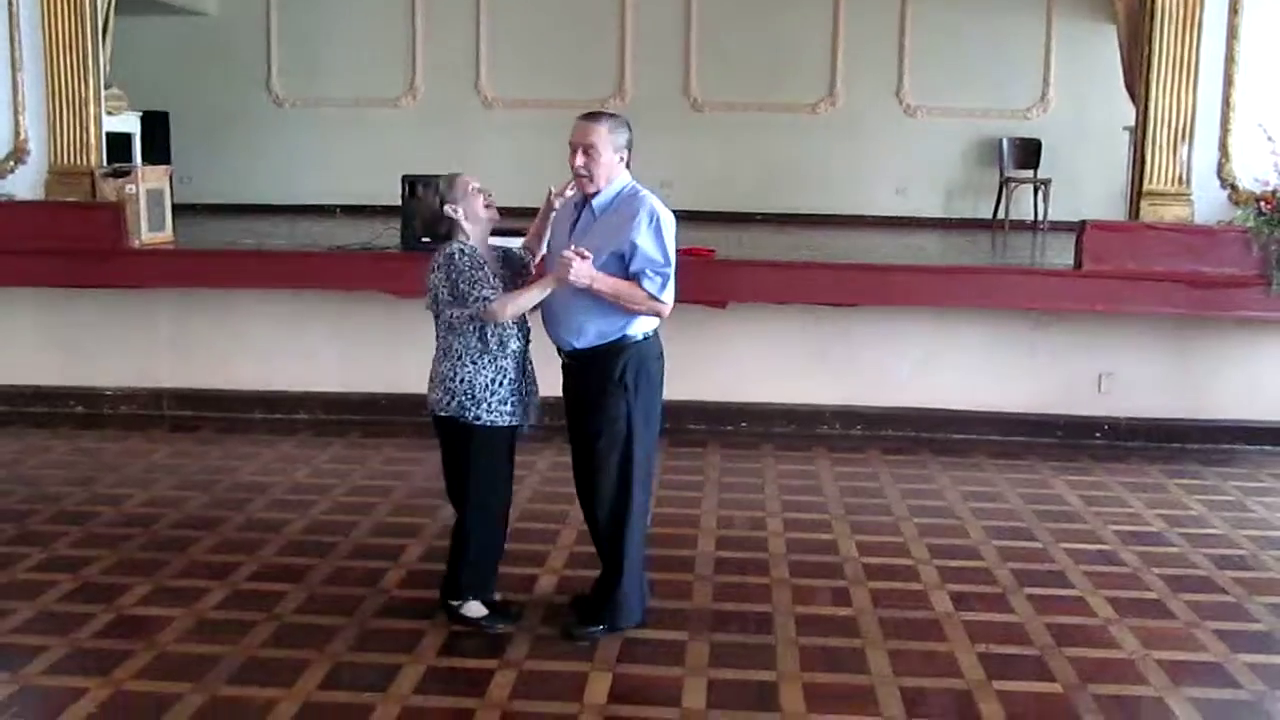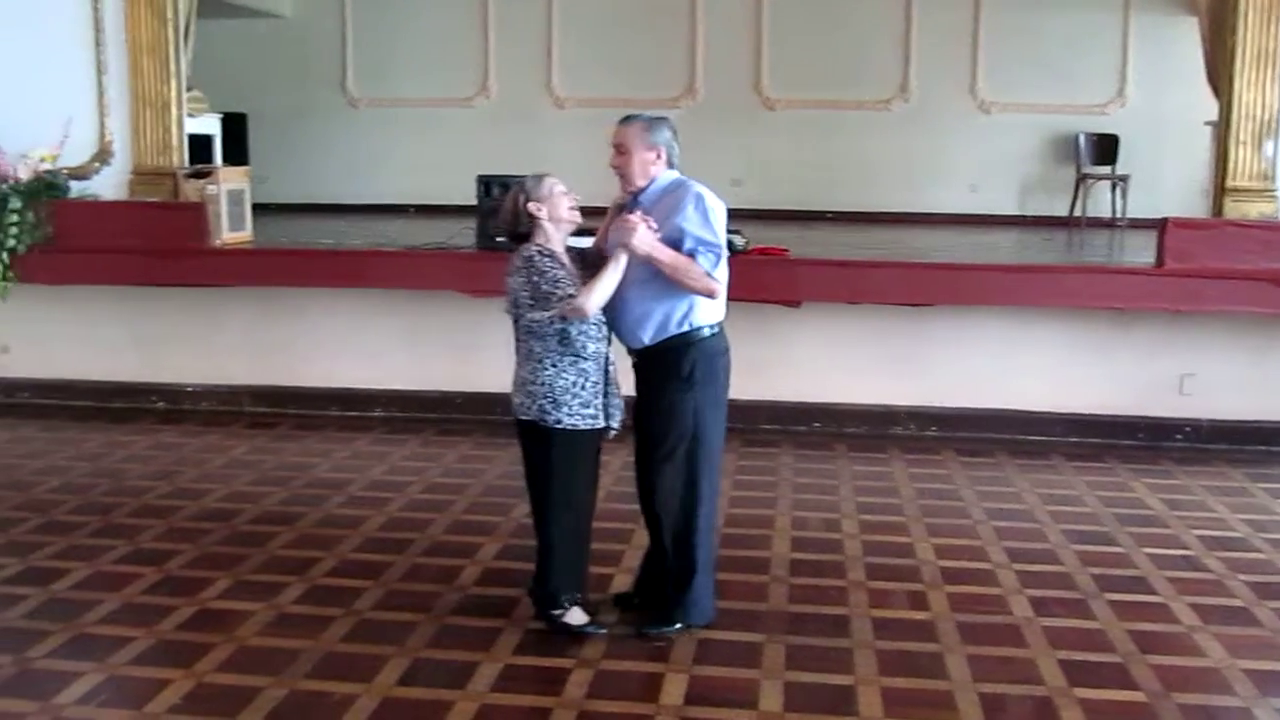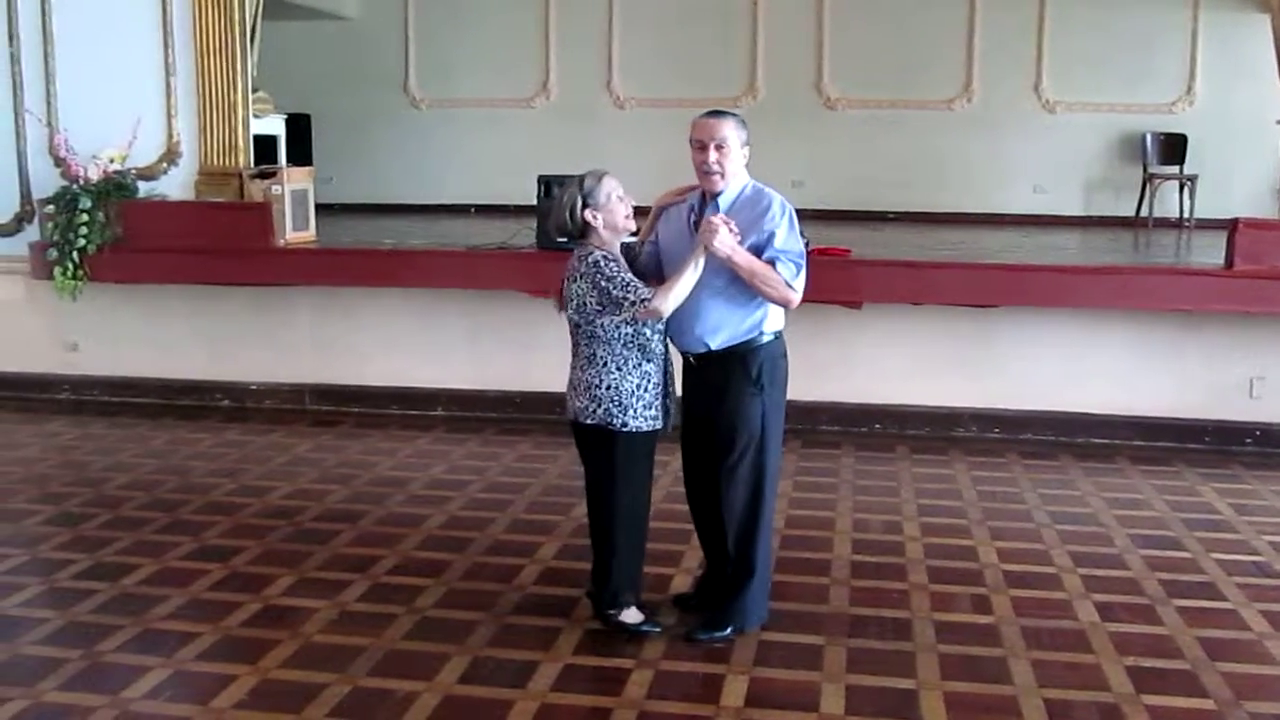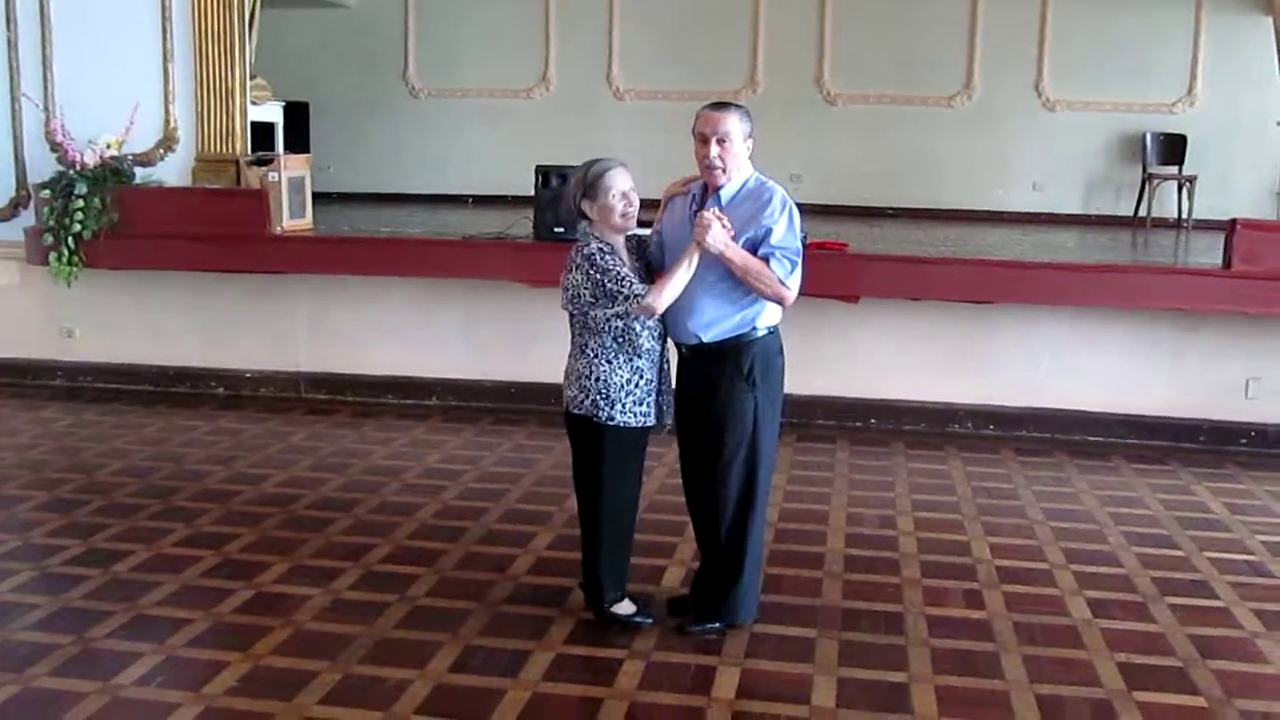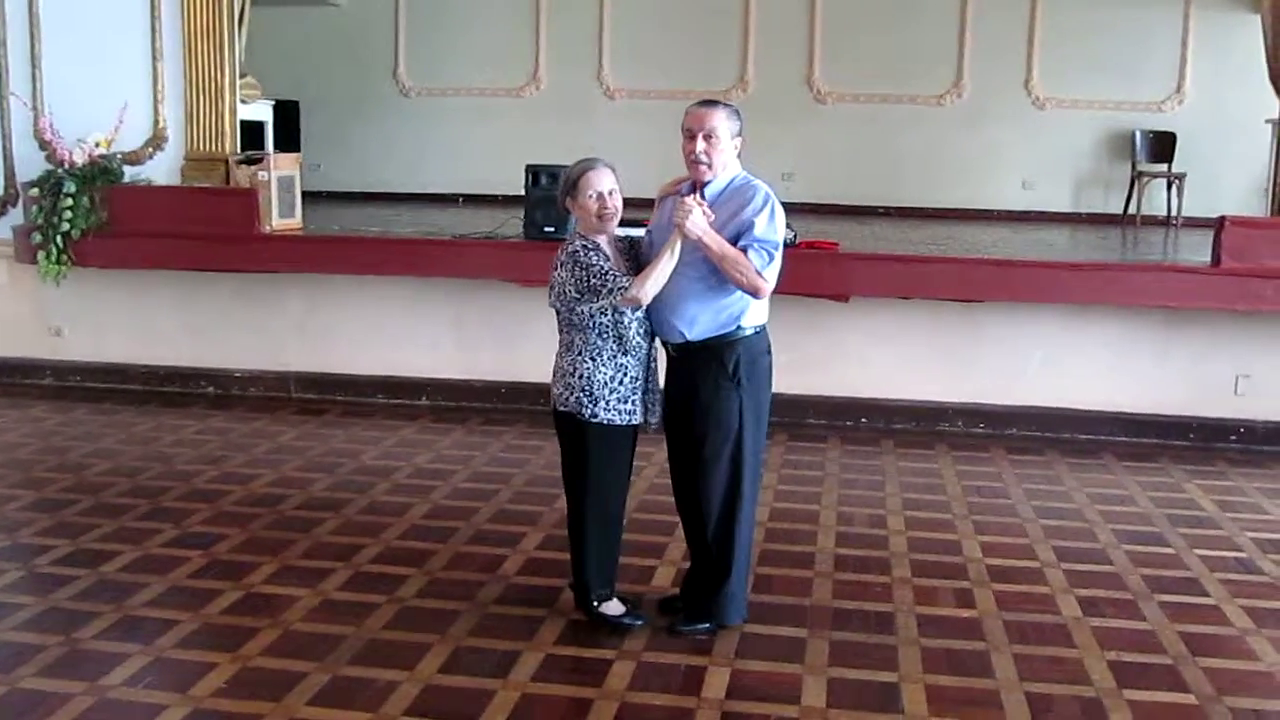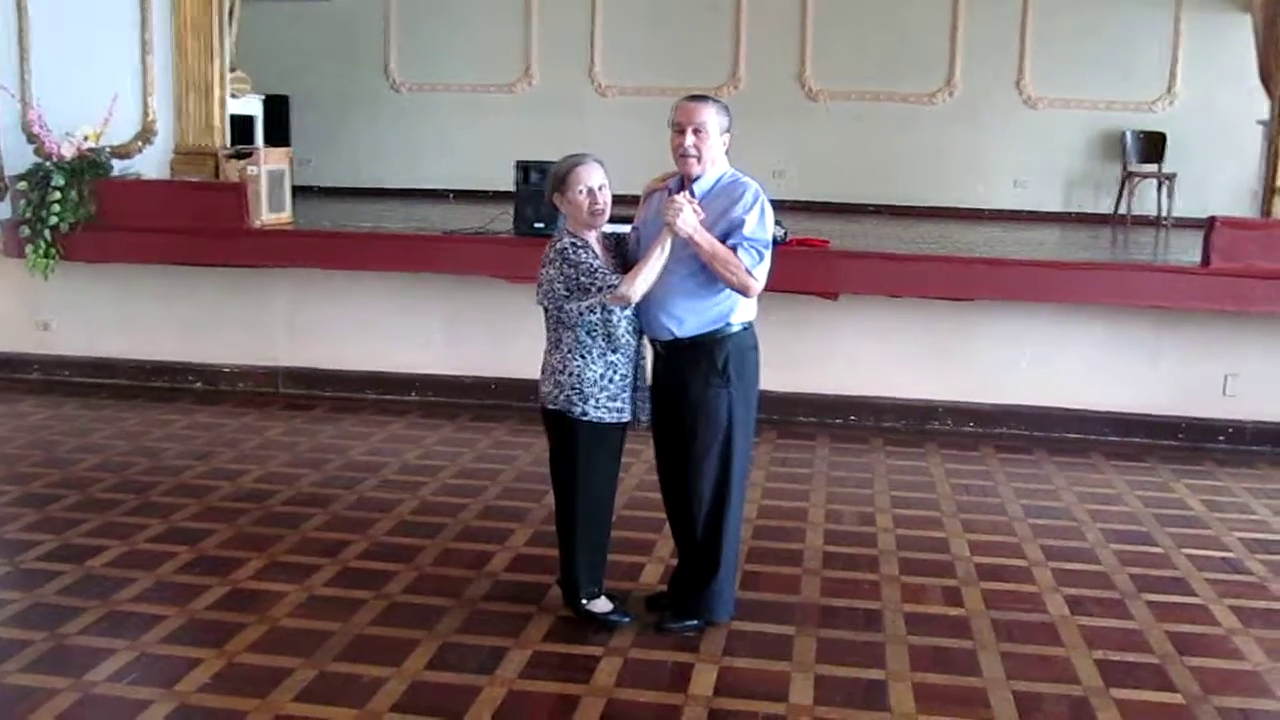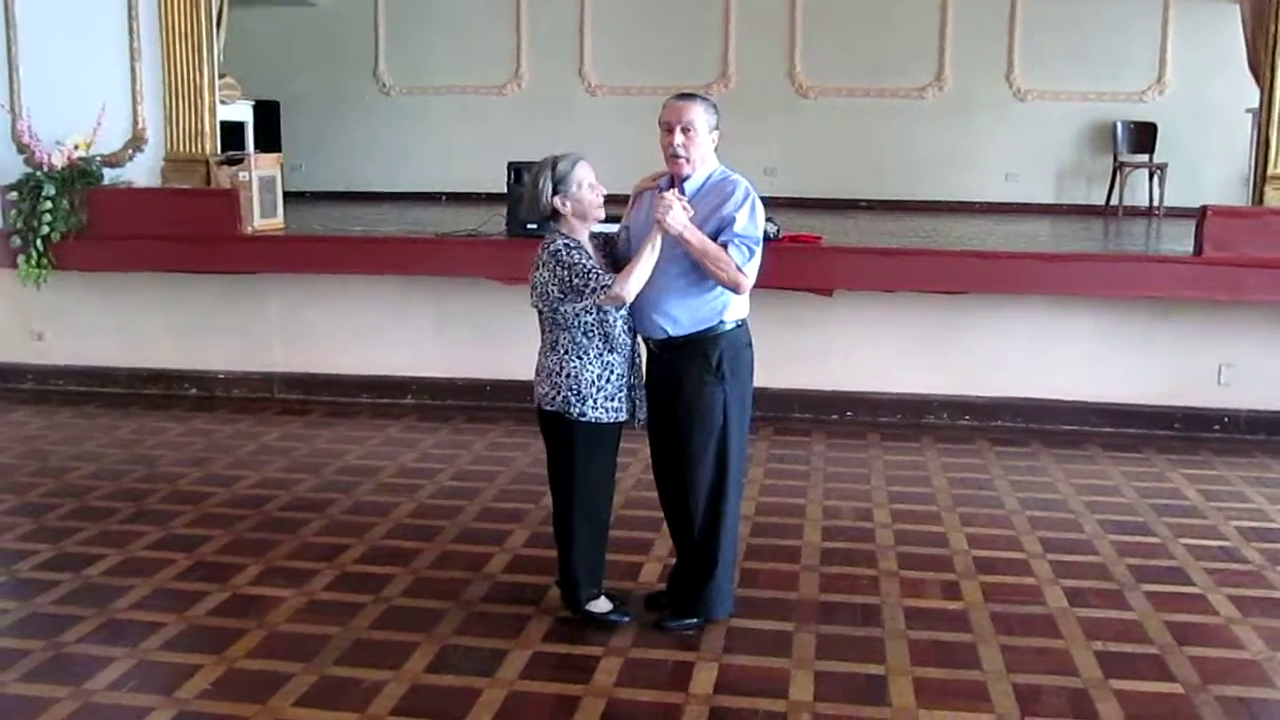
dt=0.7s
person 1, frame 1
left shoulder: (644, 213)
right shoulder: (570, 210)
left elbow: (660, 301)
left wrist: (592, 279)
left hip: (624, 363)
right hip: (579, 361)
left knee: (617, 485)
right knee: (590, 481)
left ankle: (619, 603)
right ankle: (612, 583)
person 1, frame 2
left shoulder: (692, 200)
right shoulder: (627, 211)
left elbow: (712, 283)
left wrist: (649, 248)
left hip: (690, 357)
right hip: (652, 358)
left knee: (683, 479)
right knee: (655, 476)
left ankle: (687, 601)
right ankle: (656, 583)
person 1, frame 3
left shoulder: (770, 208)
right shoulder: (675, 214)
left elbow: (790, 293)
right elbow: (641, 274)
left wrist: (731, 251)
left hip: (750, 364)
right hip: (697, 365)
left knee: (743, 485)
right knee: (701, 480)
left ankle: (740, 605)
right ankle: (715, 582)
person 1, frame 4
left shoulder: (771, 203)
right shoulder: (679, 203)
left elbow: (784, 290)
right elbow: (651, 268)
left wrist: (722, 248)
left hip: (744, 361)
right hip: (692, 359)
left knee: (737, 483)
right knee: (699, 479)
left ankle: (731, 602)
right ankle: (708, 586)
person 1, frame 5
left shoulder: (756, 200)
right shoulder: (672, 200)
left elbow: (759, 281)
left wrist: (702, 234)
left hip: (731, 358)
right hip: (681, 357)
left knee: (725, 483)
right knee: (689, 480)
left ankle: (720, 603)
right ankle: (698, 585)
person 1, frame 6
left shoulder: (744, 197)
right shoulder: (658, 196)
left elbow: (749, 282)
right elbow: (631, 265)
left wrist: (691, 231)
left hip: (718, 356)
right hip: (667, 354)
left knee: (713, 481)
right knee: (676, 477)
left ankle: (708, 599)
right ankle: (686, 580)
person 1, frame 7
left shoulder: (735, 194)
right shoulder: (647, 194)
left elbow: (740, 278)
right elbow: (623, 264)
left wrist: (683, 229)
left hip: (713, 354)
right hip: (661, 353)
left knee: (709, 479)
right knee: (671, 476)
left ankle: (706, 597)
right ankle: (685, 579)
person 2, frame 1
left shoulder: (492, 254)
right shoulder: (453, 258)
left elbow: (526, 258)
right elbow: (499, 310)
left wrist: (548, 212)
right wrist: (558, 277)
left hip: (497, 400)
right hip: (468, 403)
left knee: (495, 497)
right knee: (477, 499)
left ankle: (481, 584)
right ankle: (459, 594)
person 2, frame 2
left shoulder: (564, 259)
right shoulder: (531, 262)
left elbow: (598, 266)
right elbow: (583, 305)
right wrist: (626, 251)
left hip: (581, 403)
right hip: (553, 407)
left knee: (575, 502)
right knee: (561, 503)
left ankle: (558, 588)
right ankle: (556, 601)
person 2, frame 3
left shoulder: (612, 258)
right shoulder: (593, 265)
right elbow: (657, 306)
left wrist: (658, 212)
right wrist: (703, 250)
left hip: (629, 404)
right hip: (611, 408)
left knee: (627, 501)
right knee: (617, 503)
left ankle: (613, 588)
right ankle: (613, 601)
person 2, frame 4
left shoulder: (631, 247)
right shoulder: (590, 257)
right elbow: (651, 303)
left wrist: (669, 203)
right wrist: (698, 245)
left hip: (629, 398)
right hip: (603, 401)
left knee: (621, 496)
right knee: (606, 497)
left ankle: (605, 582)
right ankle: (605, 594)
person 2, frame 5
left shoulder: (625, 246)
right shoulder: (575, 255)
right elbow: (639, 293)
right wrist: (680, 233)
left hip: (622, 395)
right hip: (590, 397)
left knee: (611, 495)
right knee: (594, 495)
left ankle: (596, 581)
right ankle: (594, 594)
person 2, frame 6
left shoulder: (613, 245)
right shoulder: (564, 253)
right elbow: (626, 292)
right wrist: (669, 231)
left hip: (610, 392)
right hip: (578, 395)
left knee: (600, 493)
right knee: (582, 494)
left ankle: (586, 579)
right ankle: (581, 591)
person 2, frame 7
left shoulder: (599, 245)
right shoulder: (557, 255)
right elbow: (620, 293)
right wrist: (659, 229)
left hip: (604, 392)
right hip: (574, 396)
left knee: (597, 493)
right knee: (579, 494)
left ankle: (586, 581)
right ankle: (580, 592)
